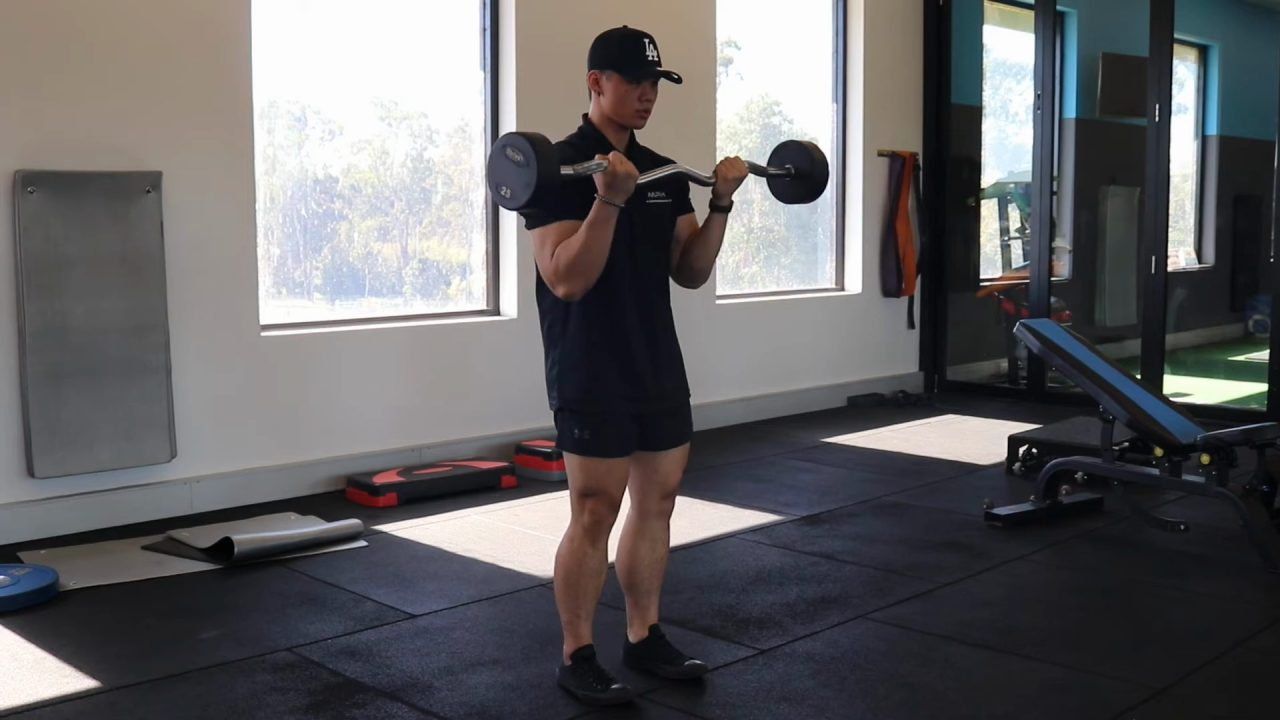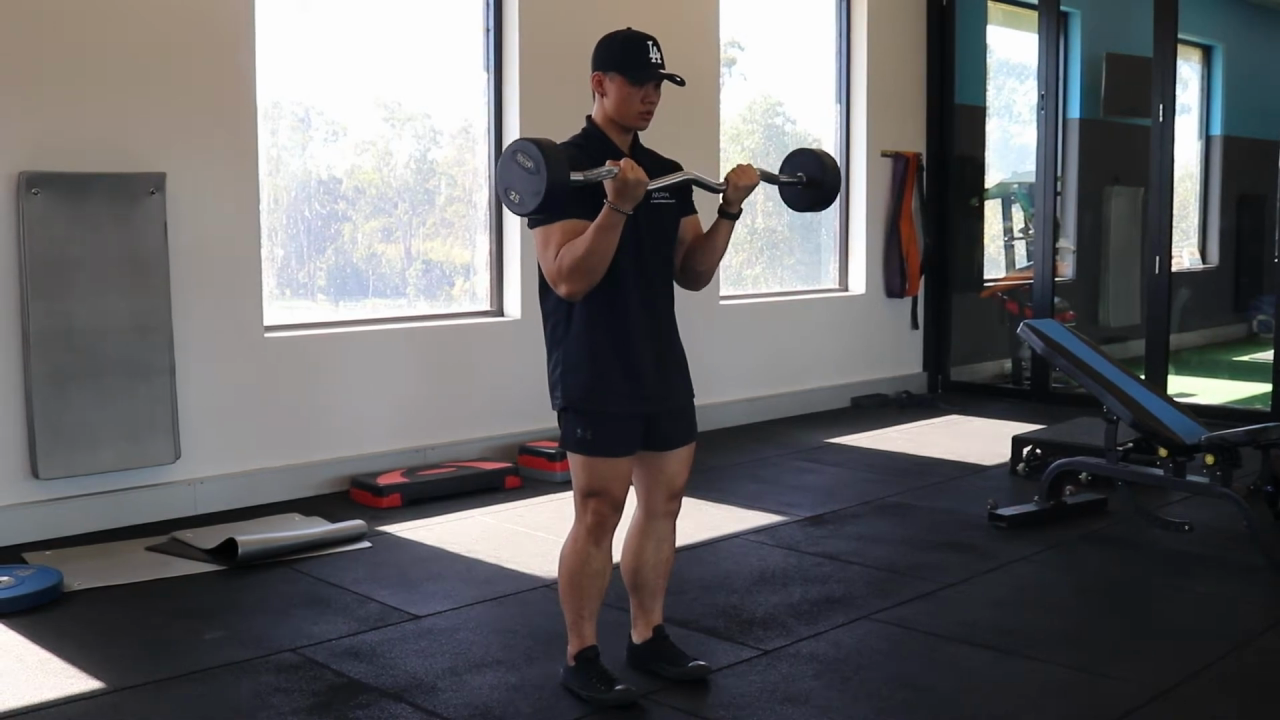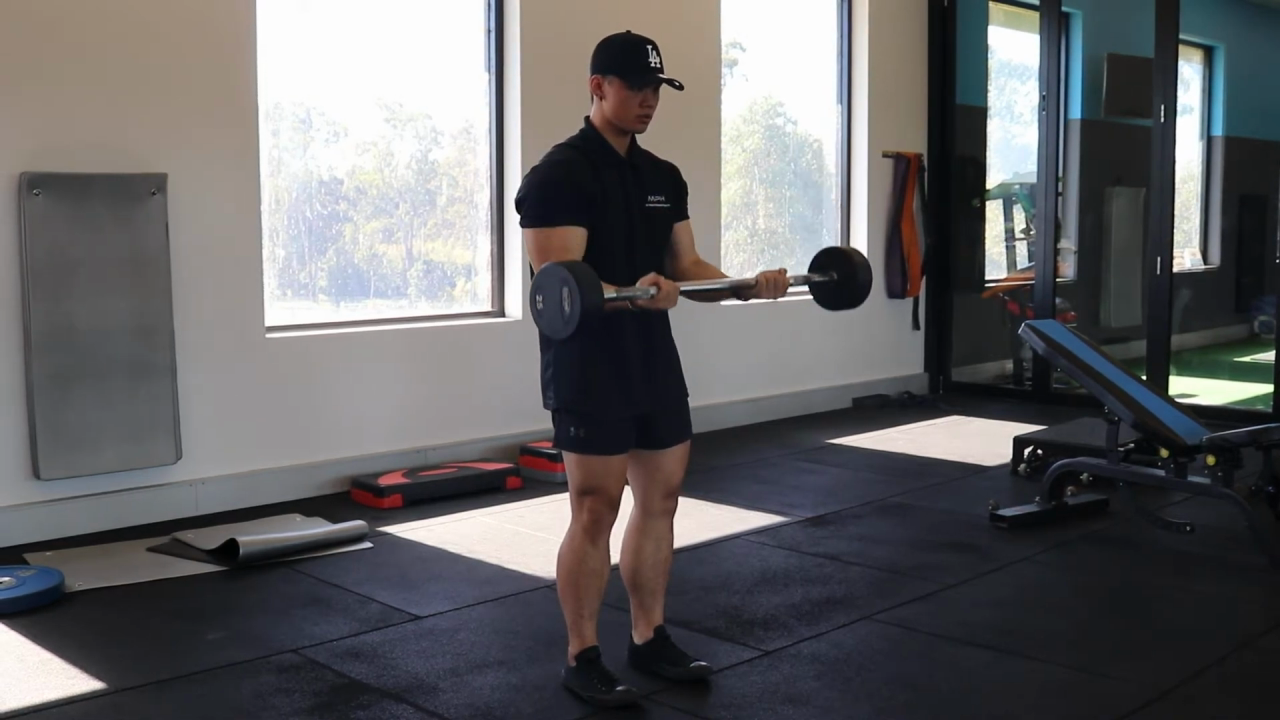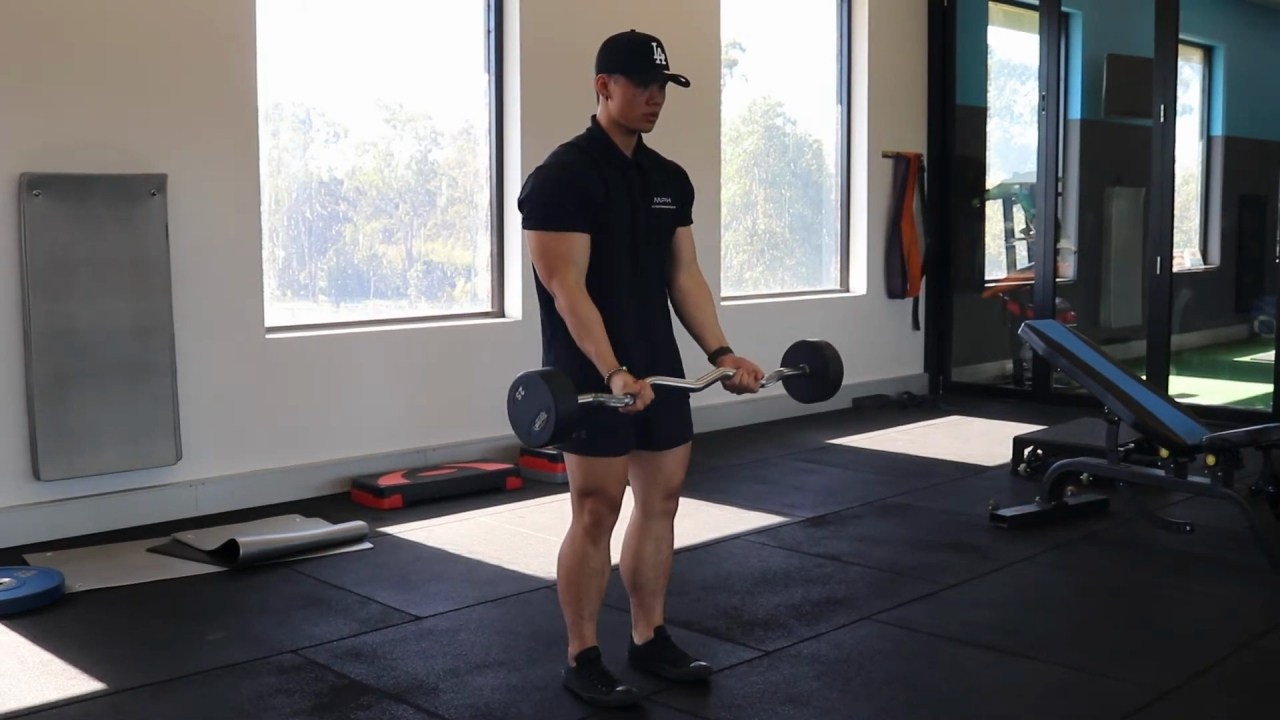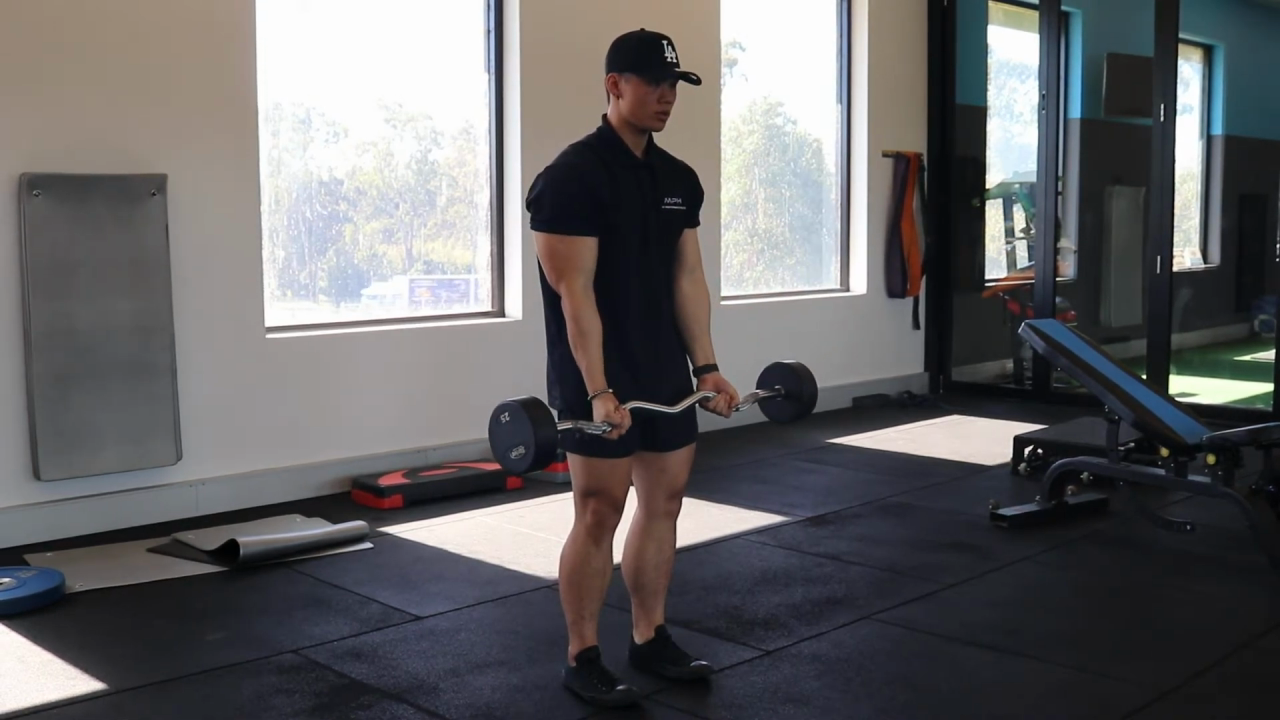
dt=1s
person 1, frame 1
left shoulder: (663, 173)
right shoulder: (562, 167)
left elbow: (690, 272)
right elbow: (566, 280)
left wrist: (720, 204)
right wrist: (609, 199)
left hip: (659, 369)
right hip: (595, 379)
left knee: (657, 504)
right knee: (594, 516)
left ankle: (644, 637)
right ankle: (577, 657)
person 1, frame 2
left shoulder: (667, 174)
right shoulder: (566, 169)
left elbow: (692, 273)
right elbow: (567, 278)
left wrist: (729, 209)
right wrist: (617, 205)
left hip: (662, 369)
right hip: (597, 379)
left knee: (663, 504)
right knee: (597, 515)
left ankle: (648, 638)
right ankle: (581, 658)
person 1, frame 3
left shoulder: (663, 177)
right shoulder: (559, 175)
left elbow: (686, 268)
left wrist: (744, 286)
right wrist: (630, 296)
left hip: (656, 367)
right hip: (591, 377)
left knee: (659, 502)
right knee: (595, 514)
left ankle: (649, 638)
right ankle: (582, 658)
person 1, frame 4
left shoulder: (670, 179)
right shoulder: (563, 176)
left elbow: (684, 275)
right elbow: (566, 288)
left wrist: (721, 354)
right wrist: (613, 374)
left hip: (659, 372)
right hip: (594, 380)
left knee: (661, 503)
right knee: (596, 514)
left ankle: (649, 638)
right ankle: (582, 658)
person 1, frame 5
left shoulder: (679, 179)
right shoulder: (574, 176)
left elbow: (688, 280)
right elbow: (574, 293)
left wrist: (706, 368)
right wrist: (598, 392)
left hip: (664, 374)
right hip: (600, 381)
left knee: (663, 503)
right knee: (599, 515)
left ankle: (650, 638)
right ankle: (583, 658)
